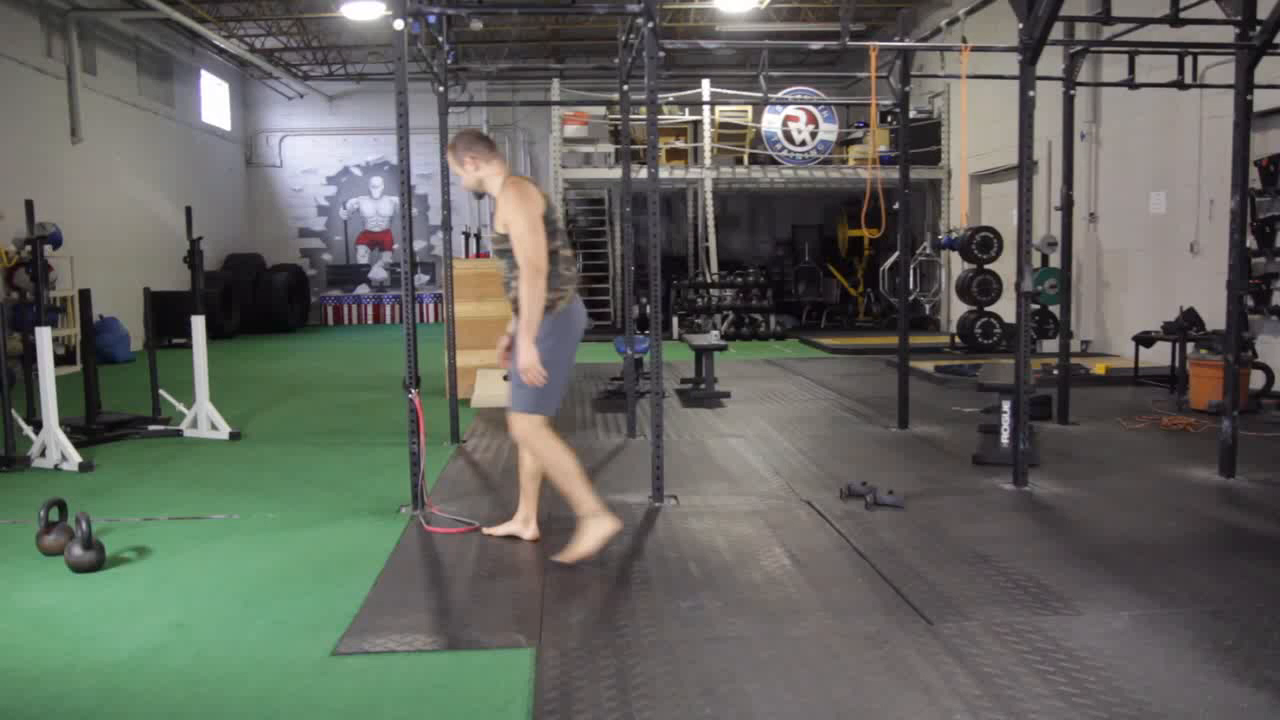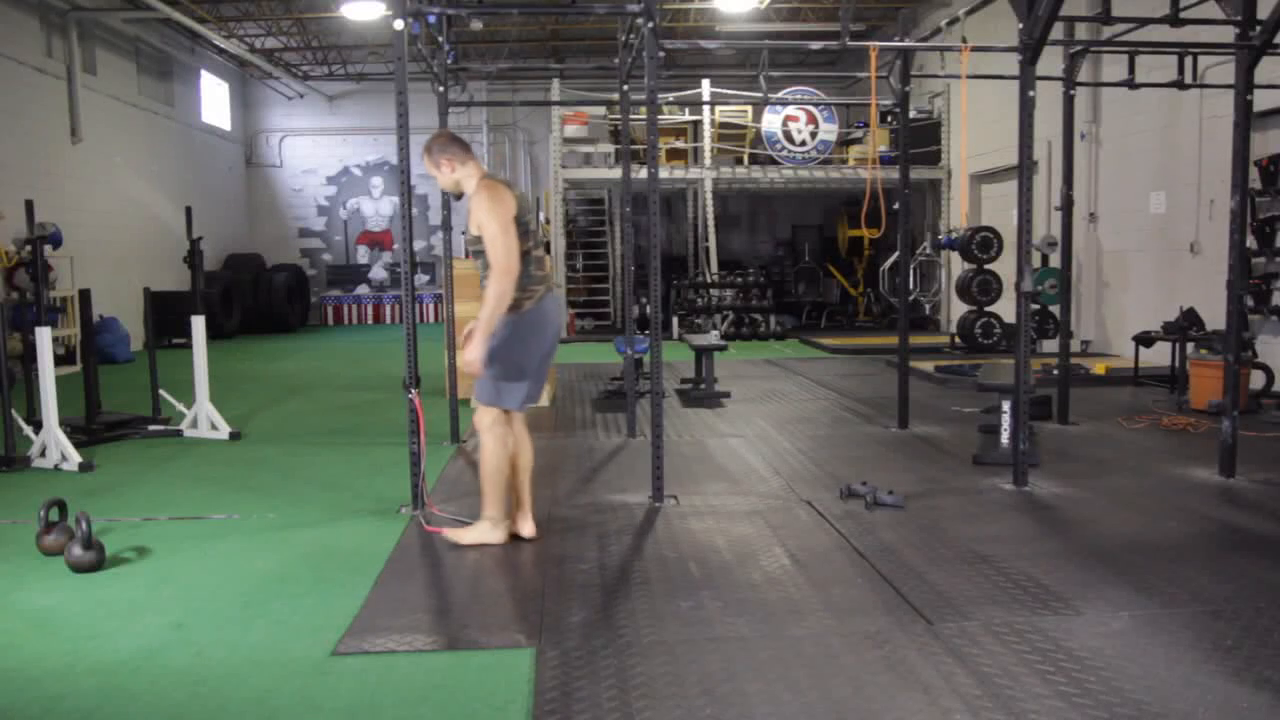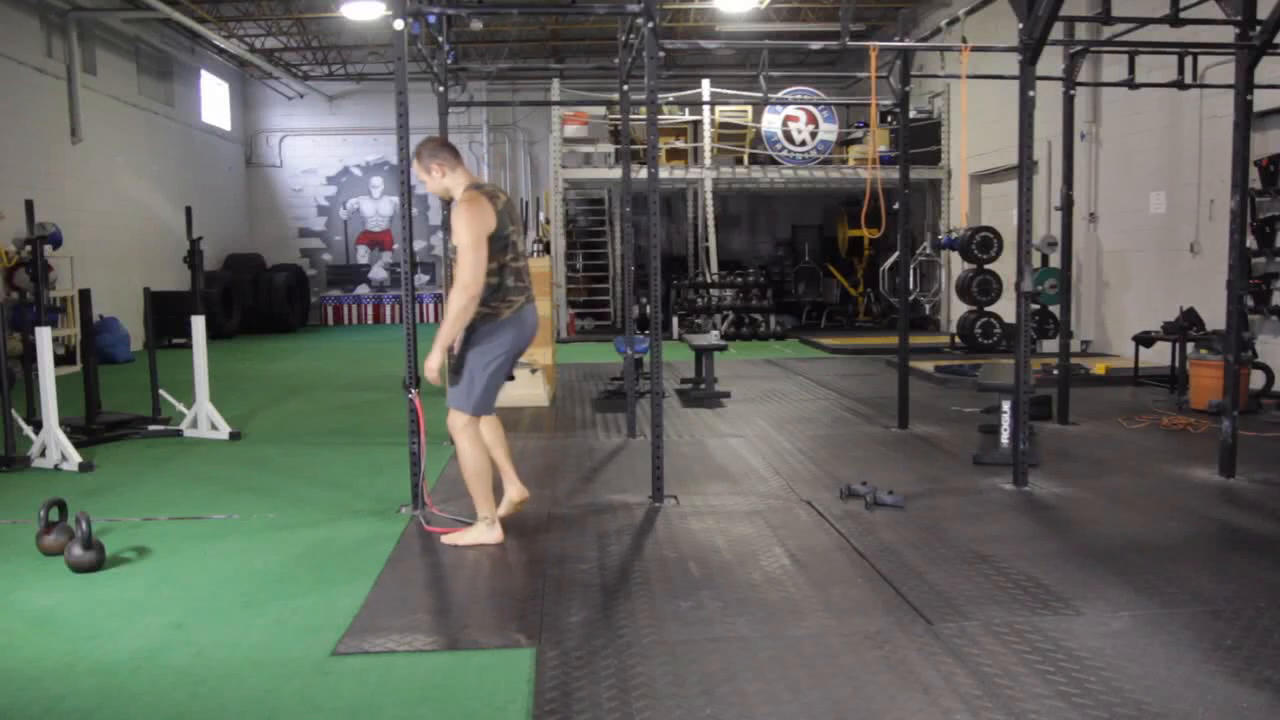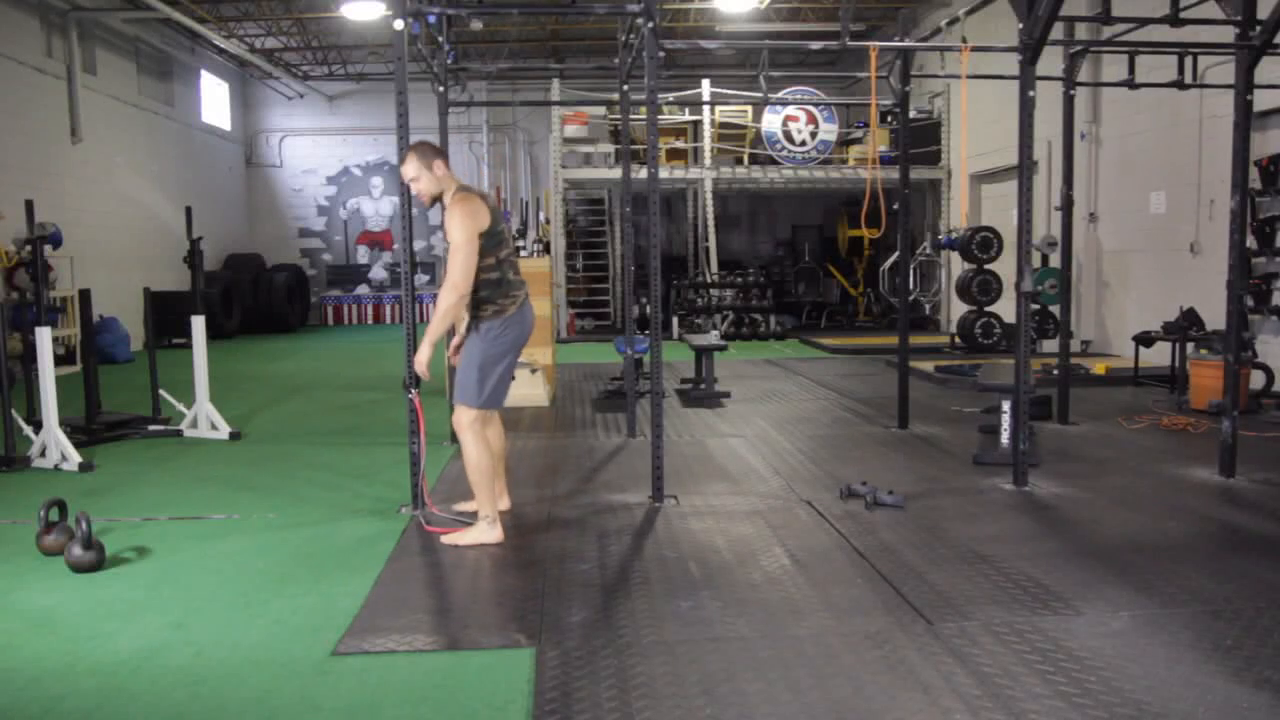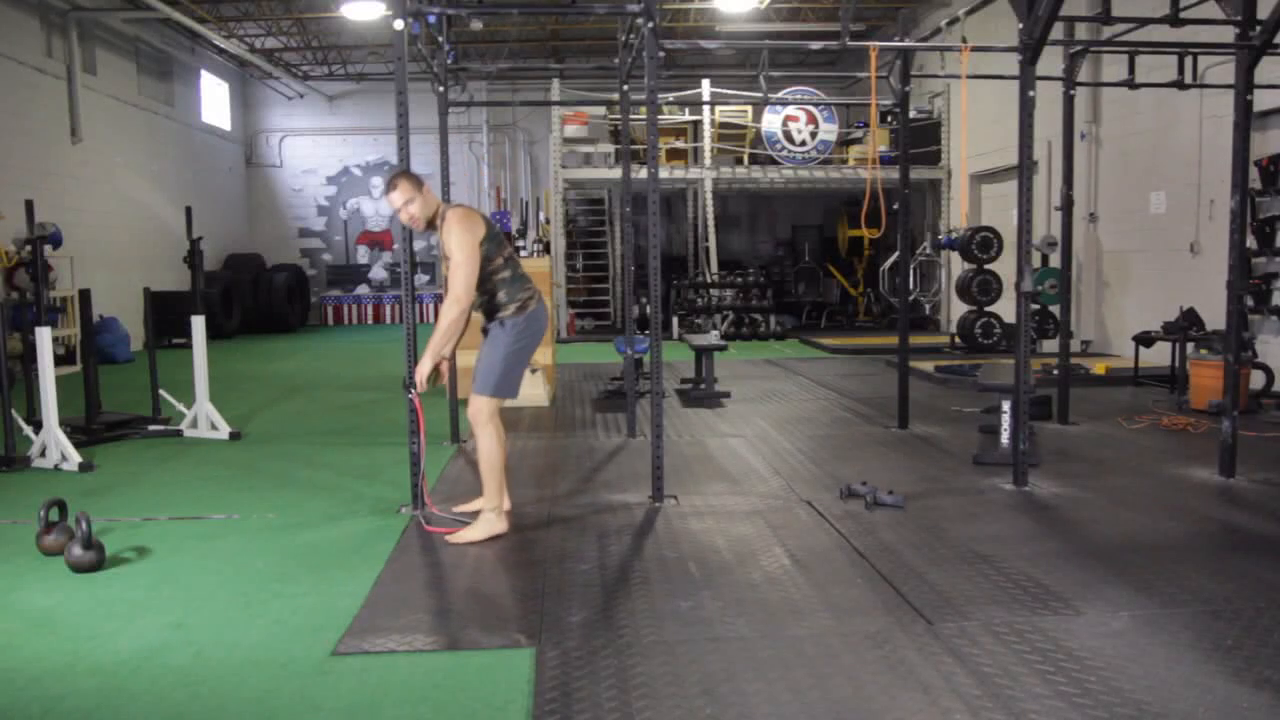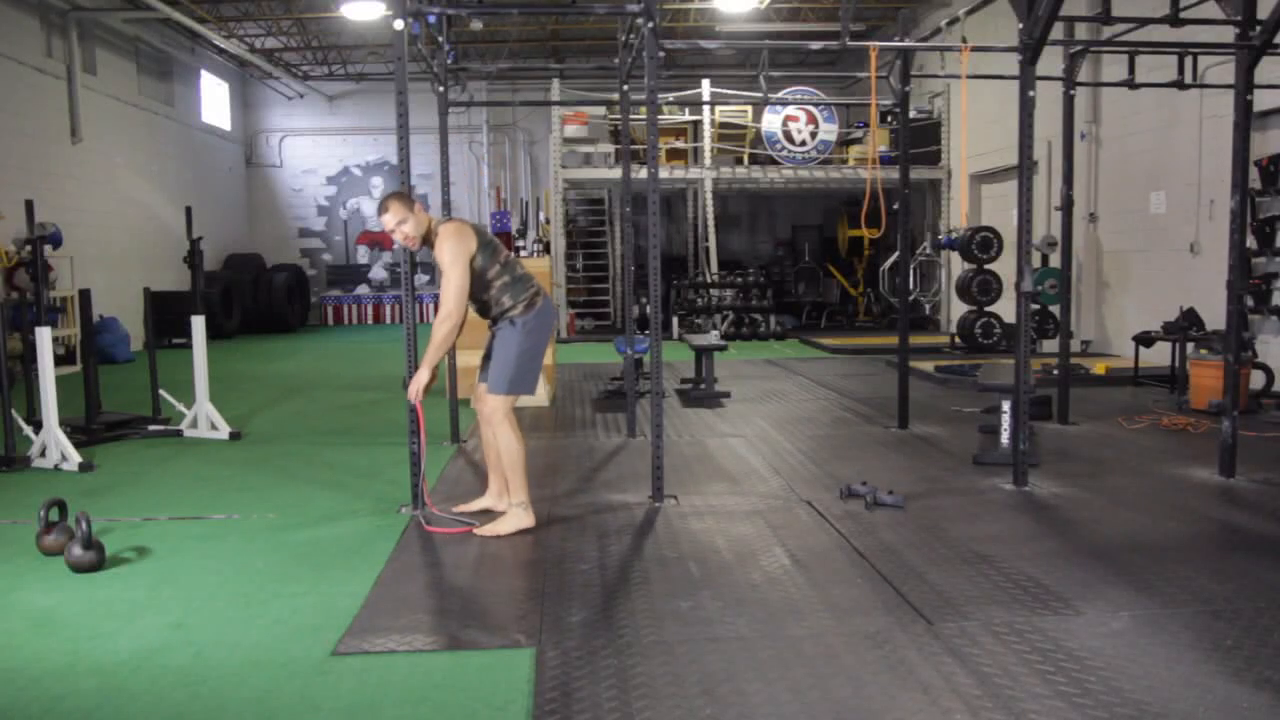
dt=0.2s
person 1, frame 1
left shoulder: (512, 195)
right shoulder: (514, 193)
left elbow: (536, 271)
left wrist: (528, 342)
right wrist: (515, 329)
left hip: (551, 319)
right hip: (552, 316)
left knee: (528, 427)
right knee: (529, 423)
left ankle: (595, 516)
right ankle: (525, 520)
person 1, frame 2
left shoulder: (485, 197)
right shoulder: (500, 191)
left elbow: (504, 272)
left wrist: (478, 339)
right wrist: (482, 323)
left hip: (523, 317)
right hip: (542, 310)
left knee: (489, 420)
right knee: (510, 417)
left ankle: (493, 523)
right ankle: (521, 517)
person 1, frame 3
left shoulder: (468, 208)
right shoulder: (493, 196)
left elbow: (468, 289)
left wrist: (438, 348)
right wrist: (463, 328)
left hip: (497, 325)
right hip: (518, 316)
left knee: (461, 421)
right knee: (478, 408)
left ankle: (488, 525)
right ankle: (512, 486)
person 1, frame 4
left shoulder: (461, 208)
right shoulder: (469, 204)
left elbow: (457, 287)
left wrist: (427, 342)
right wrist: (463, 332)
left hip: (499, 321)
right hip: (504, 317)
left knee: (466, 420)
right knee: (481, 411)
left ankle: (488, 524)
right ankle: (497, 493)
person 1, frame 5
left shoulder: (457, 222)
right shoulder: (449, 230)
left elbow: (460, 300)
right elbow: (461, 301)
left wrist: (429, 355)
right wrist: (445, 354)
left hip: (519, 317)
right hip: (507, 318)
left knee: (481, 411)
right knee: (481, 408)
left ankle: (493, 517)
right ankle: (495, 496)
person 1, frame 6
left shoulder: (449, 238)
right shoulder: (444, 242)
left elbow: (449, 315)
right elbow: (455, 313)
left wrist: (425, 368)
right wrist: (435, 363)
left hip: (527, 317)
right hip: (512, 319)
left knee: (497, 409)
right knee: (483, 404)
left ankle: (521, 510)
right ankle: (497, 494)
